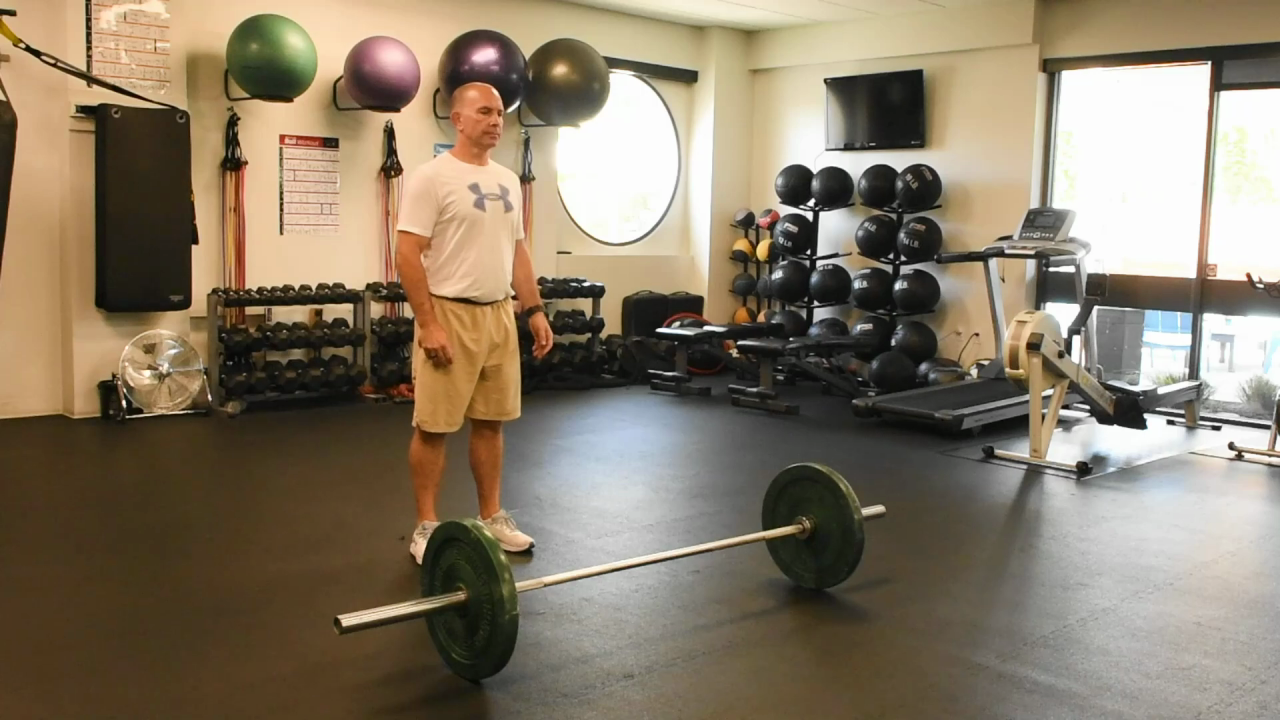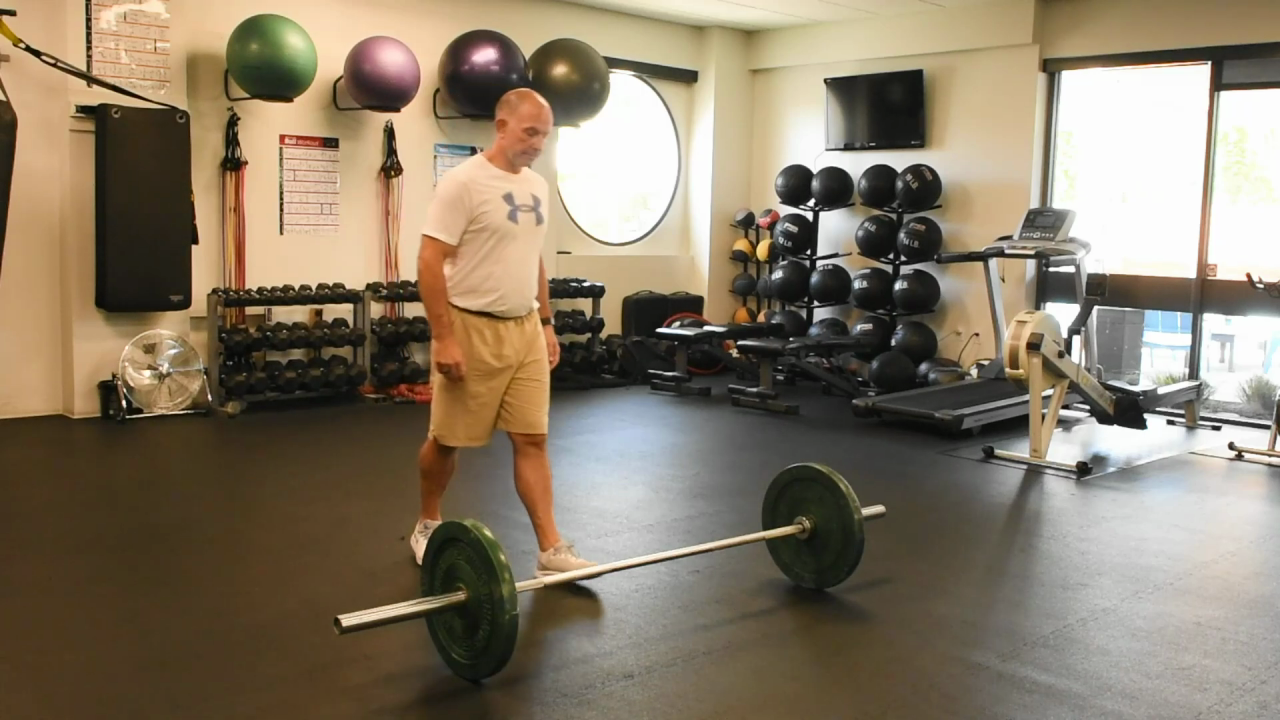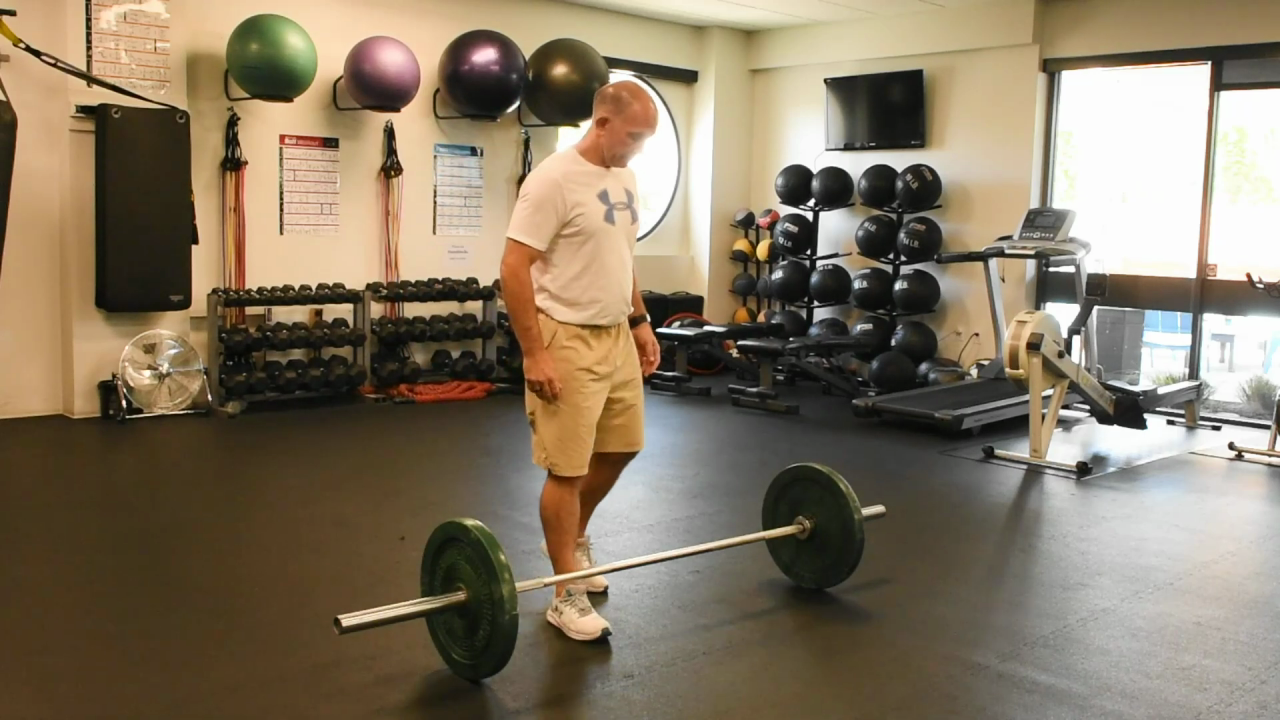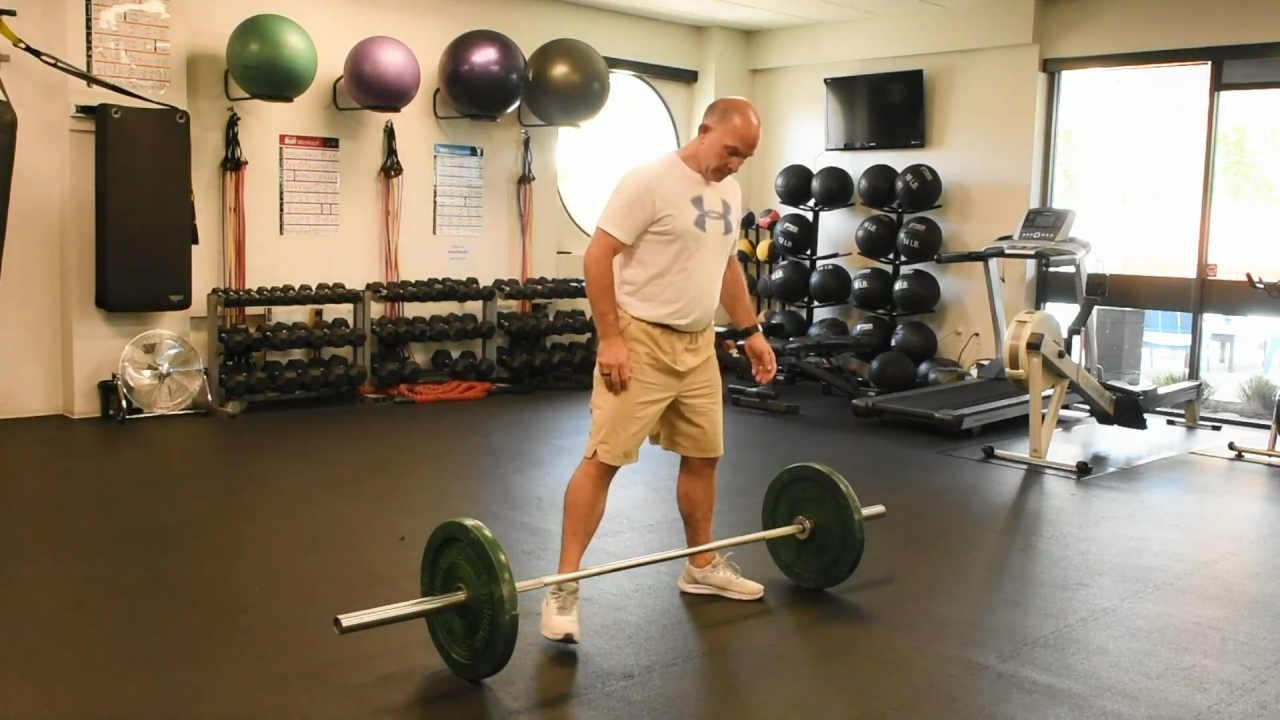
dt=1s
person 1, frame 1
left shoulder: (507, 180)
right shoulder: (432, 177)
left elbow: (517, 252)
right elbow: (408, 255)
left wrist: (535, 311)
right wrist: (429, 324)
left hip: (498, 314)
right hip: (450, 314)
left knee: (490, 422)
right knee: (433, 426)
left ankle: (492, 518)
right ankle: (426, 526)
person 1, frame 2
left shoulder: (537, 186)
right shoulder: (463, 182)
right elbow: (430, 263)
left wrist: (545, 323)
right wrist: (443, 337)
left hip: (522, 330)
right hip: (472, 330)
left knee: (533, 440)
right knee: (447, 439)
left ankle: (551, 548)
right ankle: (427, 526)
person 1, frame 3
left shoulder: (624, 180)
right shoulder: (554, 180)
right elbow: (514, 267)
left wrist: (640, 321)
right wrist: (535, 352)
left hip: (615, 337)
right hip: (567, 340)
left knee: (621, 449)
right knee: (566, 468)
left ankle: (573, 540)
right ankle: (567, 594)
person 1, frame 4
left shoulder: (728, 191)
right shoulder: (650, 181)
left elbow: (728, 266)
right elbow: (598, 256)
left wrist: (753, 333)
right wrist: (611, 338)
left hip: (698, 343)
right hip: (641, 341)
left knee: (704, 455)
right knee: (603, 458)
left ankle: (701, 564)
right ankle: (564, 587)
